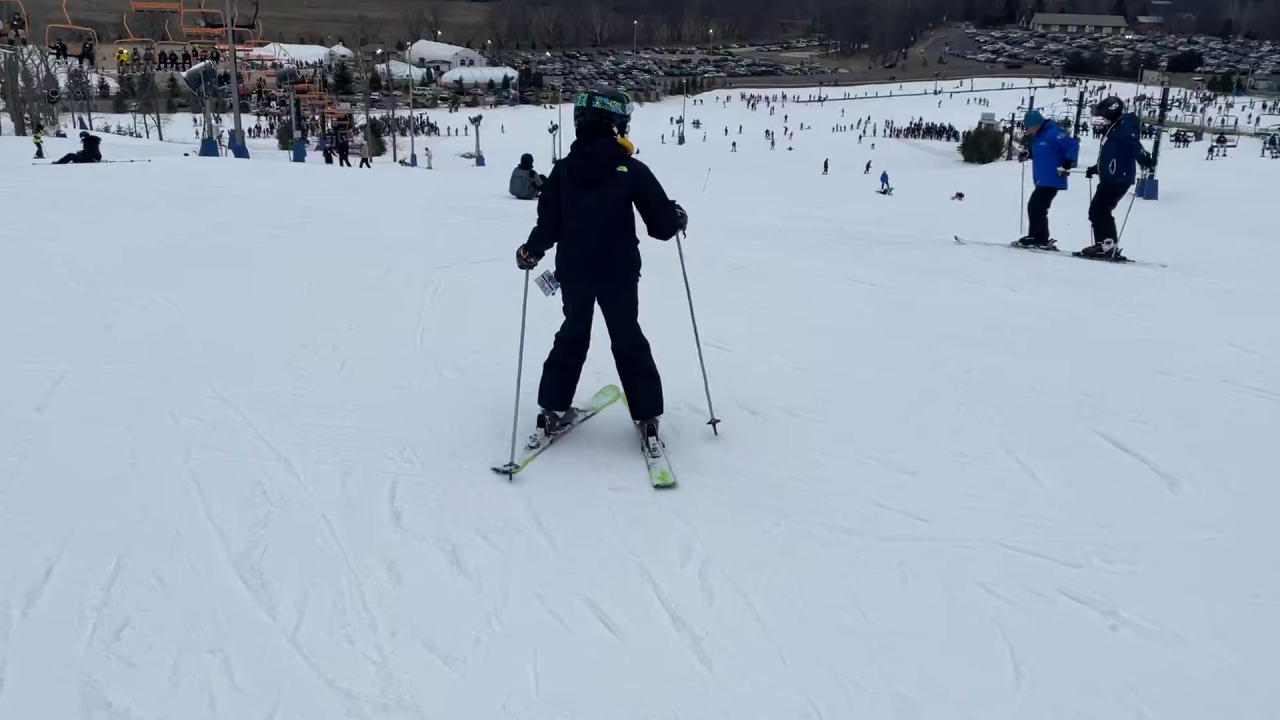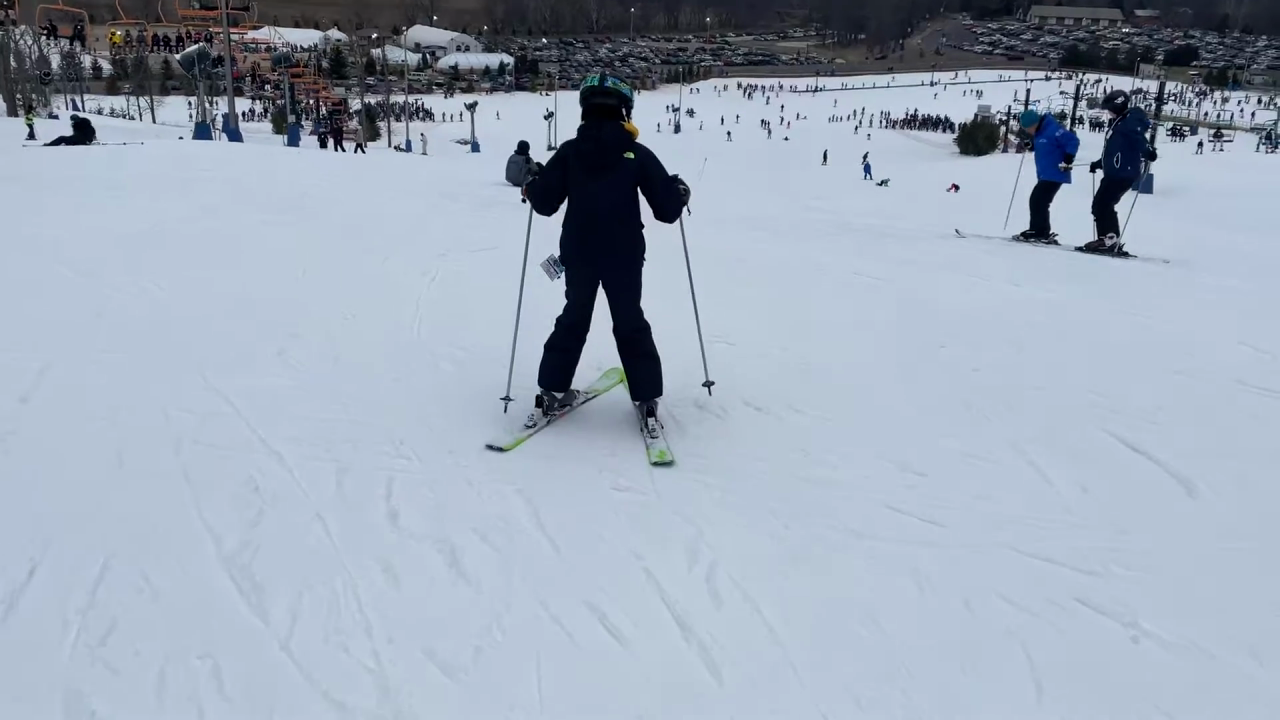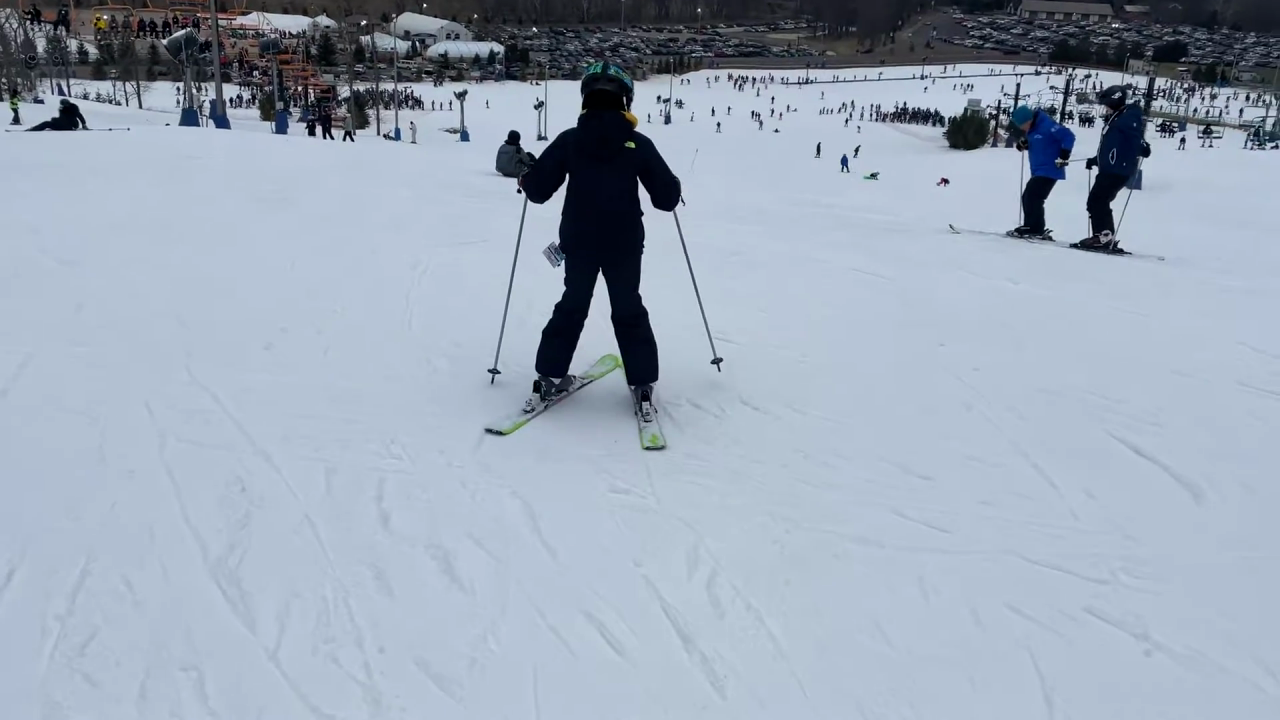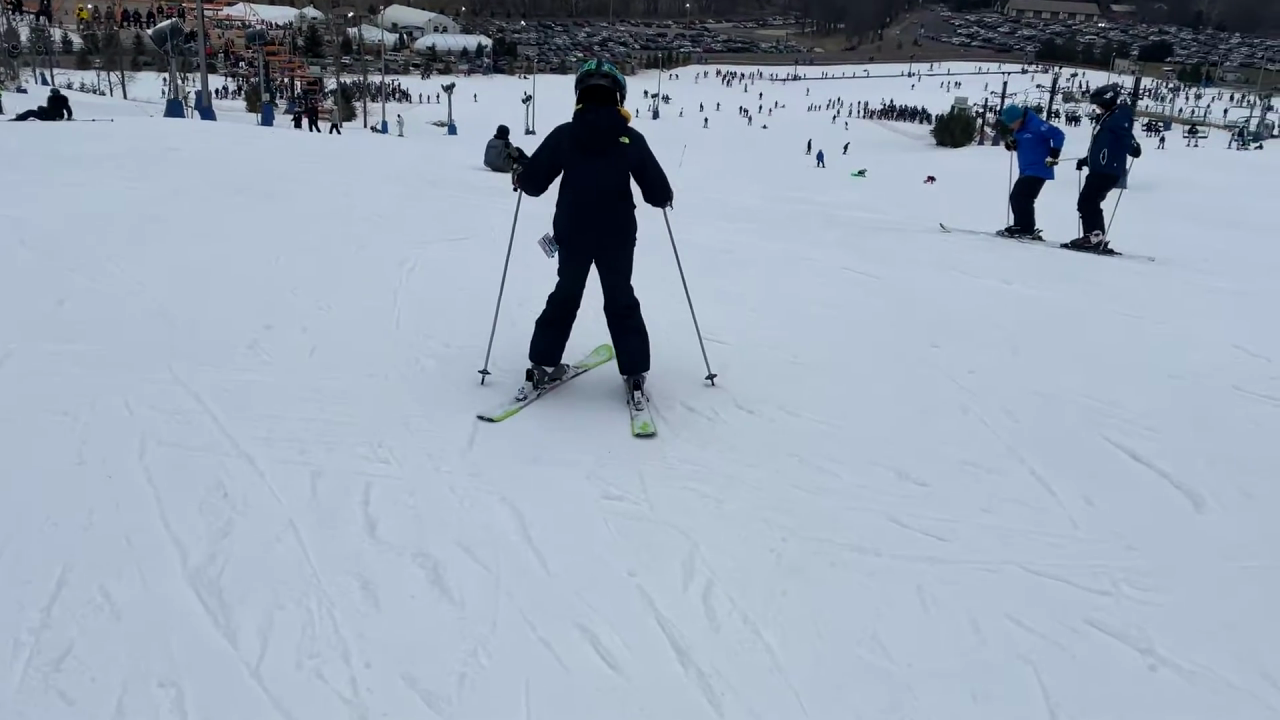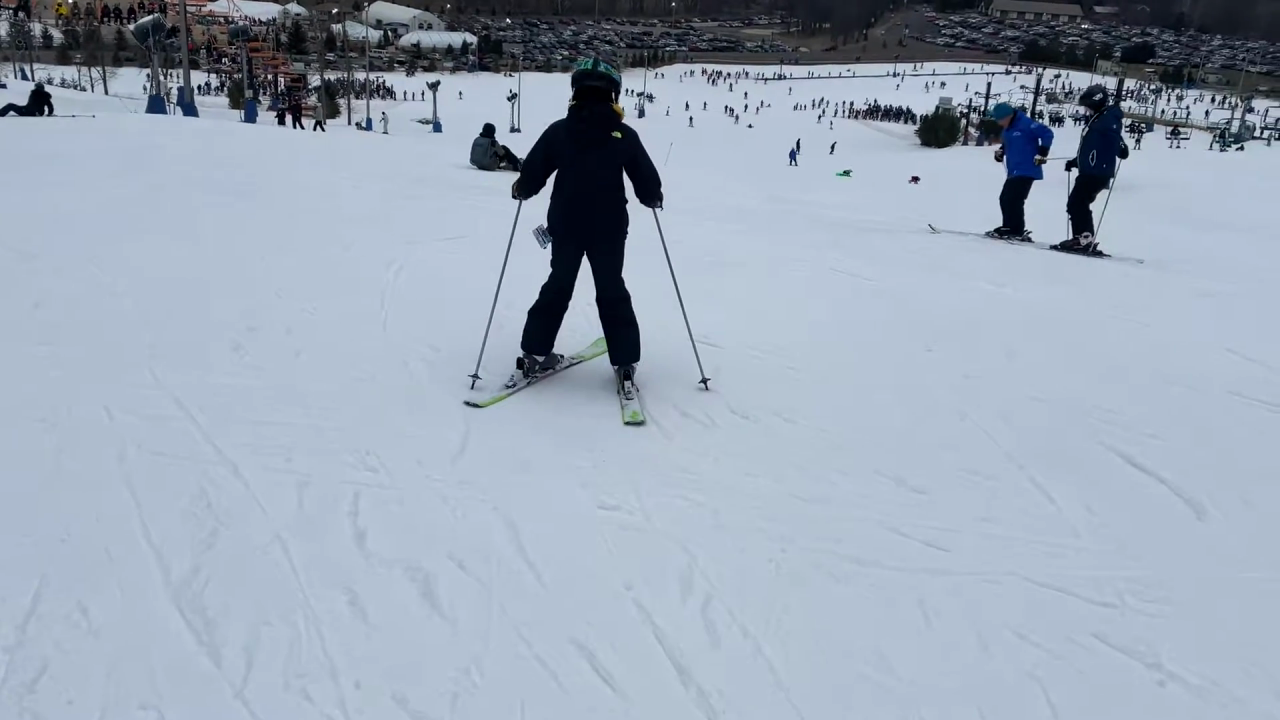
dt=0.3s
person 1, frame 1
left shoulder: (564, 168)
right shoulder: (632, 169)
left elbow: (549, 225)
right elbow: (661, 224)
left wrist: (530, 250)
right wrist: (677, 218)
left hip: (574, 271)
right hip: (619, 272)
left knee: (572, 335)
right knee: (628, 340)
left ankle: (553, 410)
right ankle: (647, 417)
person 1, frame 2
left shoulder: (569, 151)
right shoulder: (638, 155)
left elbow: (545, 202)
right elbow: (667, 208)
left wrist: (531, 187)
right wrist: (680, 193)
left hip: (578, 255)
right hip: (624, 257)
left knee: (574, 318)
right knee: (630, 324)
left ankle: (553, 390)
right ankle: (646, 398)
person 1, frame 3
left shoulder: (569, 140)
right shoulder: (638, 144)
left elbow: (538, 189)
right elbow: (666, 196)
left wrist: (526, 181)
right wrist: (673, 191)
left hip: (578, 242)
right hip: (624, 244)
left knee: (572, 305)
right knee: (629, 310)
left ankle: (550, 376)
right ankle: (642, 383)
person 1, frame 4
left shoulder: (563, 135)
right shoulder: (631, 138)
left elbow: (533, 181)
right elbow: (657, 190)
left wrist: (520, 178)
right wrist: (665, 198)
left hip: (572, 234)
right hip: (617, 236)
left knee: (565, 296)
right knee: (621, 301)
left ankle: (543, 365)
right ankle: (634, 373)
person 1, frame 5
left shoulder: (559, 131)
right shoulder: (624, 135)
left elbow: (533, 174)
right elbow: (647, 182)
left wrist: (522, 190)
right wrist: (653, 198)
left hip: (566, 226)
right hip: (609, 229)
left knee: (557, 287)
right knee: (612, 293)
left ankle: (535, 354)
right ankle: (625, 364)
